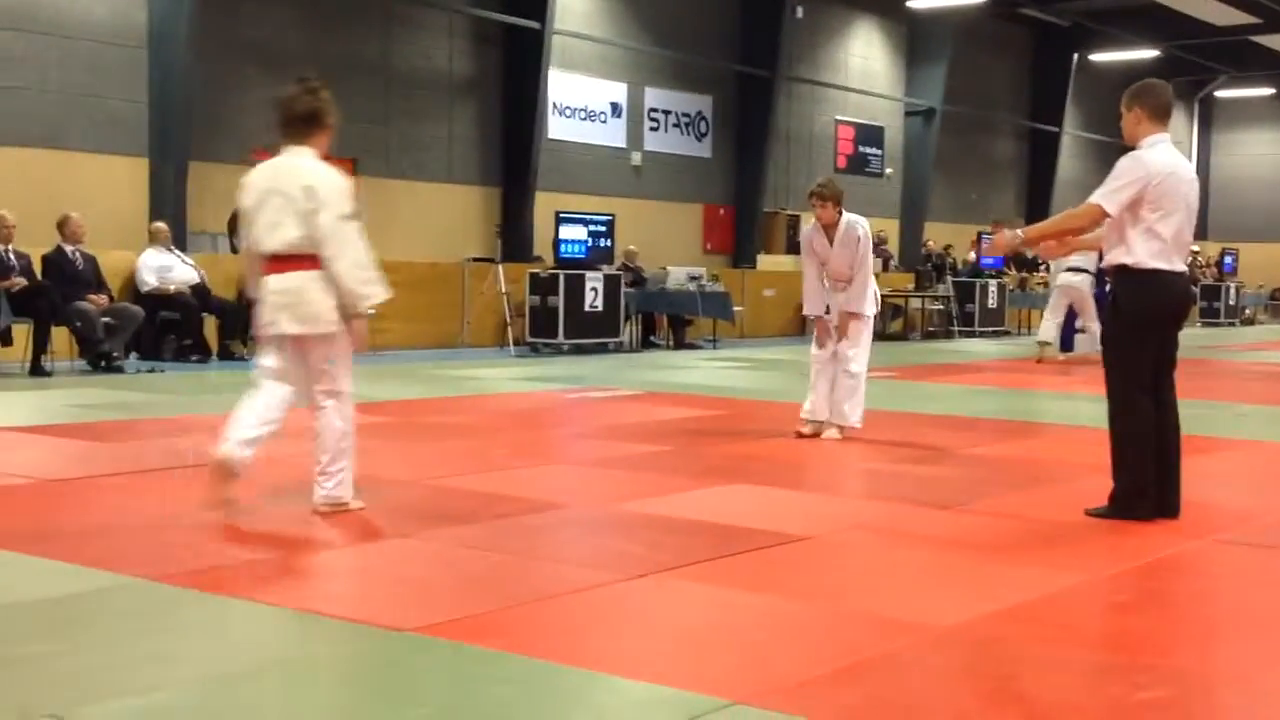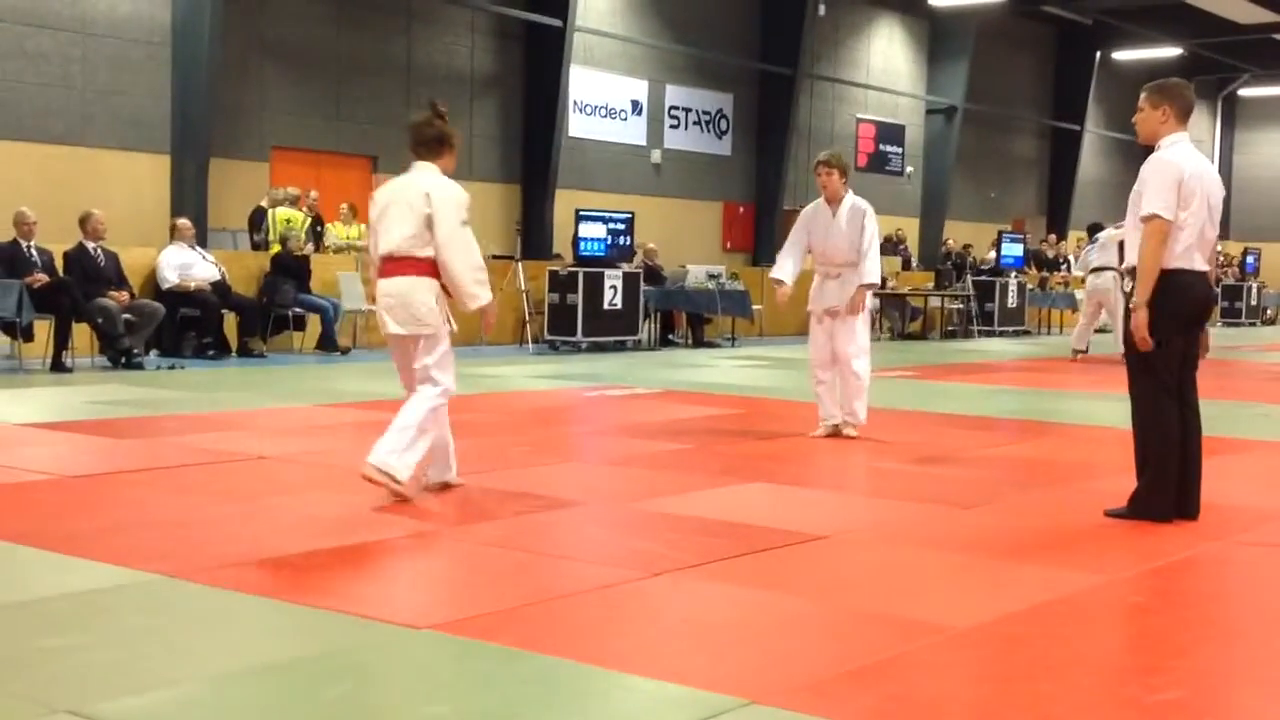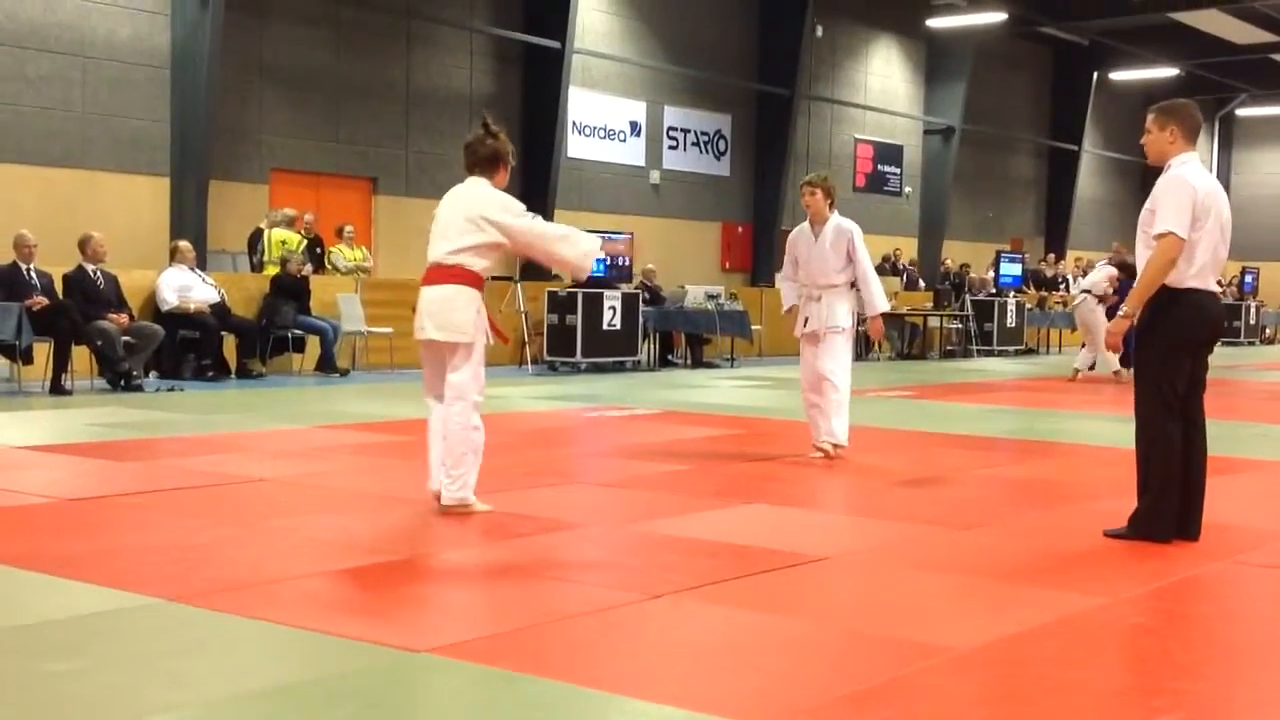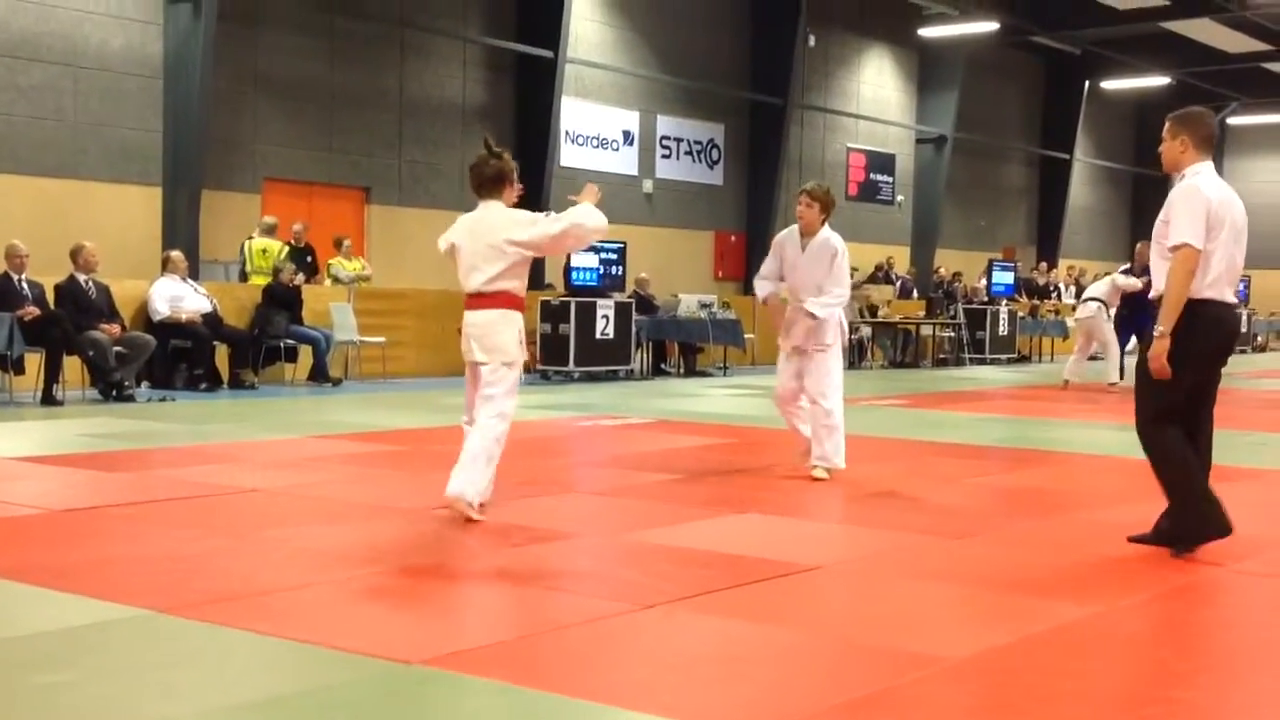
dt=0.5s
person 1, frame 1
left shoulder: (1140, 162)
right shoulder: (1182, 166)
left elbow: (1087, 215)
left wrist: (1020, 238)
right wrist: (1078, 243)
left hip: (1140, 288)
right hip: (1171, 285)
left knee: (1130, 393)
right knee: (1158, 392)
left ankle: (1134, 499)
right ankle: (1162, 497)
person 1, frame 2
left shoulder: (1164, 162)
right shoulder: (1206, 168)
left elbow: (1157, 236)
right elbow: (1204, 243)
left wrist: (1139, 304)
right wrist: (1201, 318)
left hip: (1166, 288)
right hip: (1195, 288)
left knee: (1153, 395)
right knee: (1181, 393)
left ankle: (1155, 500)
right ankle: (1182, 499)
person 1, frame 3
left shoulder: (1177, 180)
right shoulder: (1211, 185)
left elbow: (1168, 254)
left wrist: (1126, 313)
left hip: (1175, 307)
right hip: (1205, 306)
left knee: (1157, 415)
right knee: (1186, 414)
left ankle: (1154, 519)
right ankle: (1183, 520)
person 1, frame 4
left shoulder: (1190, 190)
right shoulder: (1228, 195)
left elbow: (1185, 265)
left wrist: (1162, 333)
left hip: (1192, 319)
right hip: (1221, 318)
left knee: (1154, 419)
right knee: (1192, 423)
left ankle: (1204, 516)
right ankle: (1184, 525)
person 2, frame 1
left shoulder: (257, 178)
right shoulder: (327, 180)
left elbow: (251, 246)
right elbow: (344, 250)
left wrist: (261, 296)
right wrist: (359, 309)
left hip: (274, 291)
right hip: (316, 292)
left knee: (273, 384)
right knee: (332, 395)
left ankle: (233, 450)
right ankle: (332, 491)
person 2, frame 2
left shoulder: (386, 190)
right shoulder: (444, 190)
right elbow: (457, 252)
right wrist: (481, 301)
left hip: (389, 288)
right hip: (419, 289)
left knee: (422, 383)
right knee: (436, 386)
left ankle: (439, 469)
right ankle: (387, 462)
person 2, frame 3
left shoulder: (454, 197)
right shoulder: (495, 203)
right elbow: (548, 240)
right wrist: (598, 247)
left hip: (431, 296)
right hip: (459, 300)
left knee: (441, 399)
right knee: (462, 400)
left ankle: (444, 484)
right ankle: (456, 494)
person 2, frame 4
left shoulder: (463, 225)
right shoulder: (517, 222)
left elbow: (447, 245)
right elbow: (584, 227)
right wrist: (587, 204)
left hip: (474, 318)
right hip: (501, 321)
left knee: (479, 410)
right knee: (495, 412)
left ankle: (474, 491)
right ankle: (463, 491)
person 3, frame 1
left shoulder: (858, 229)
right shoulder: (809, 234)
left elbow: (862, 275)
right elbow: (812, 277)
left wrist: (849, 314)
right wrist: (817, 317)
left hip: (859, 297)
right hip: (830, 295)
left knee: (850, 360)
right knee: (821, 357)
left ankle: (839, 421)
right ankle: (816, 418)
person 3, frame 2
left shoulder: (861, 210)
right shoulder: (810, 213)
left elbow: (870, 252)
right elbow: (794, 248)
left wrist: (862, 288)
right wrist: (783, 281)
left hip: (853, 287)
right hip: (822, 287)
left knee: (851, 356)
right knee: (821, 358)
left ankle: (851, 419)
right ankle: (830, 420)
person 3, frame 3
left shoulder: (847, 230)
right shoulder: (797, 235)
left elbow: (865, 273)
right elbow: (788, 277)
left wrist: (875, 314)
right wrist: (794, 307)
left hip: (837, 308)
right hip: (809, 309)
left knee: (831, 373)
right knee: (810, 381)
left ankle: (833, 438)
right ankle: (823, 440)
person 3, frame 4
left shoulder: (834, 245)
right shoulder: (784, 239)
left elbow: (838, 293)
right elbow: (765, 276)
left wrist: (808, 313)
right wrist: (771, 298)
left hip: (823, 325)
right hip: (793, 320)
left knee: (823, 394)
right knee: (785, 391)
left ankle: (825, 460)
right ankle: (812, 439)
